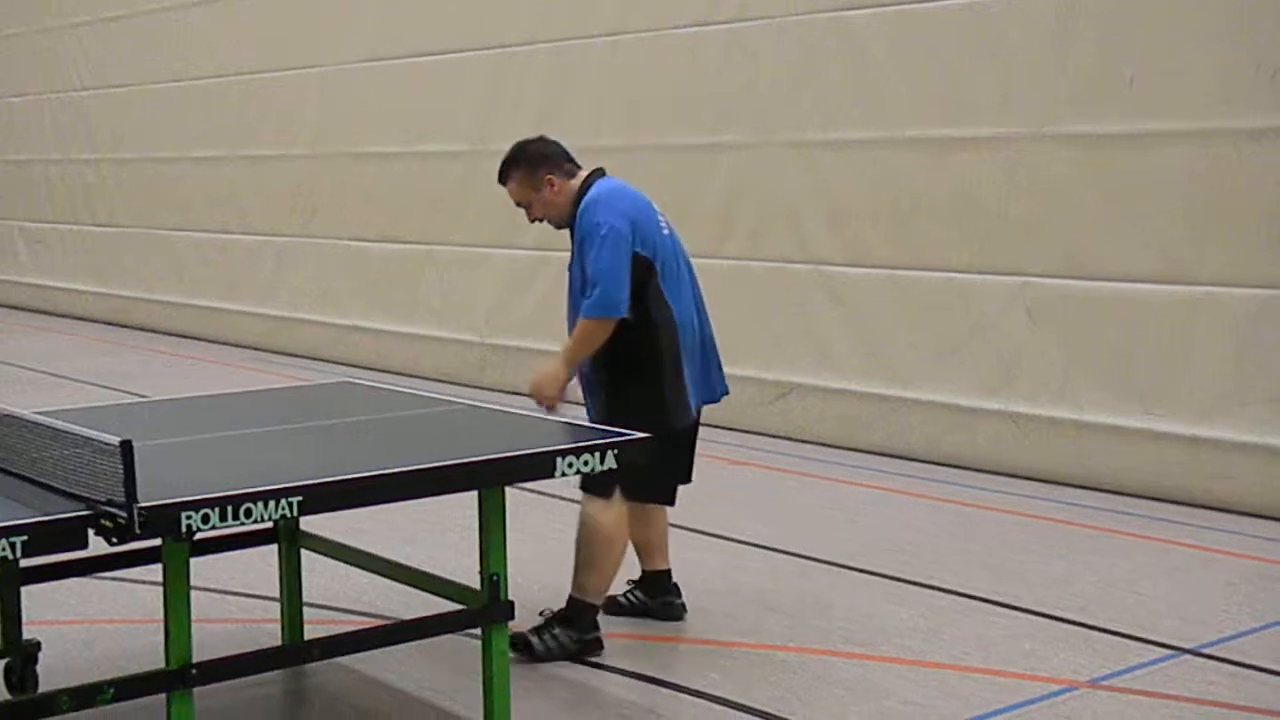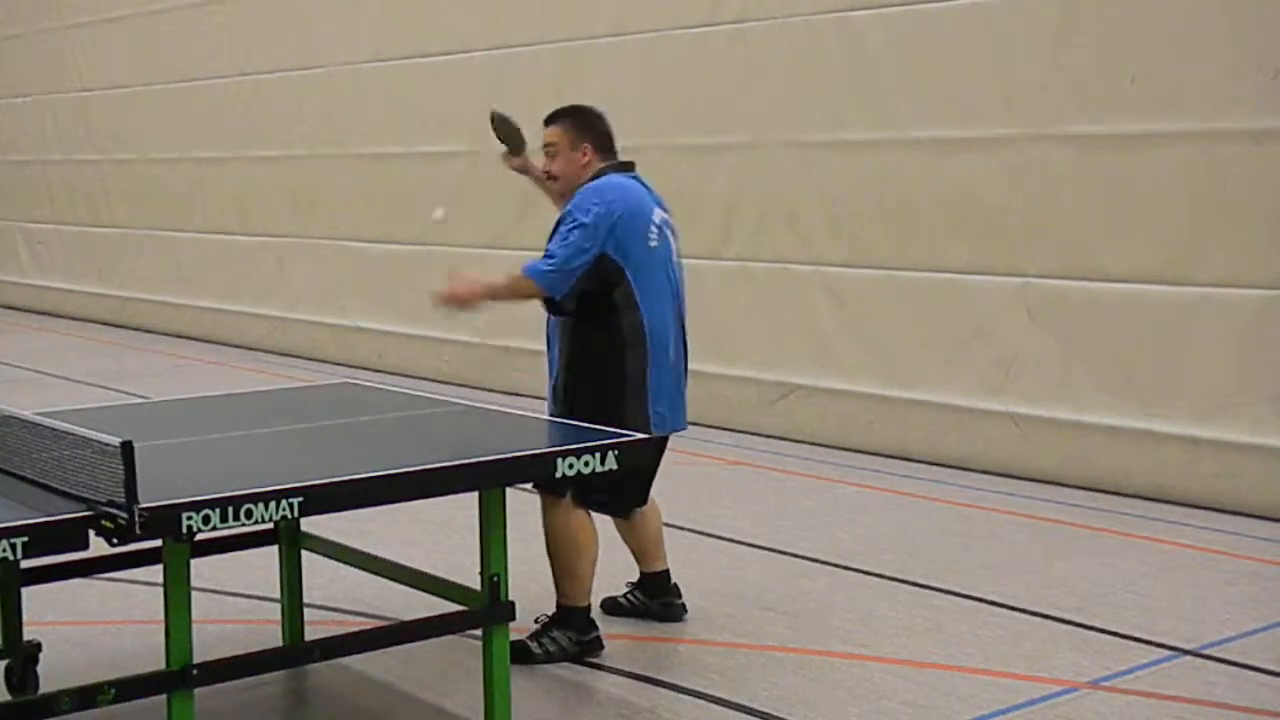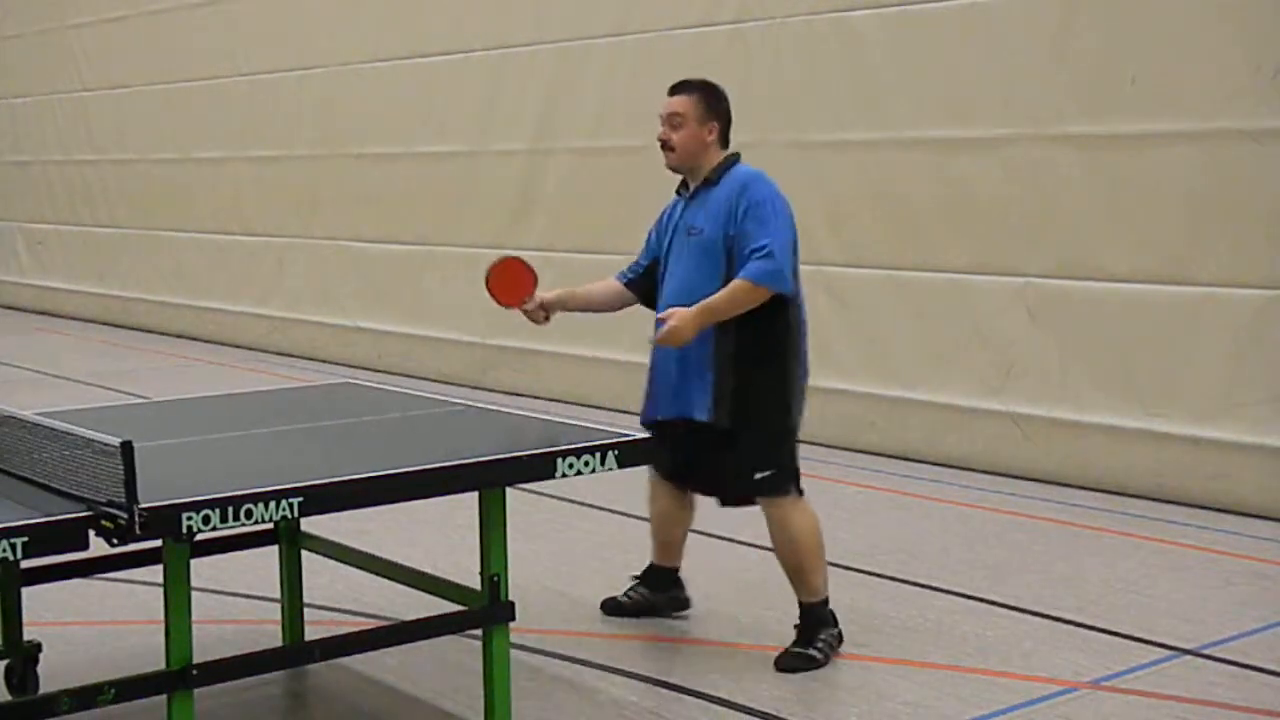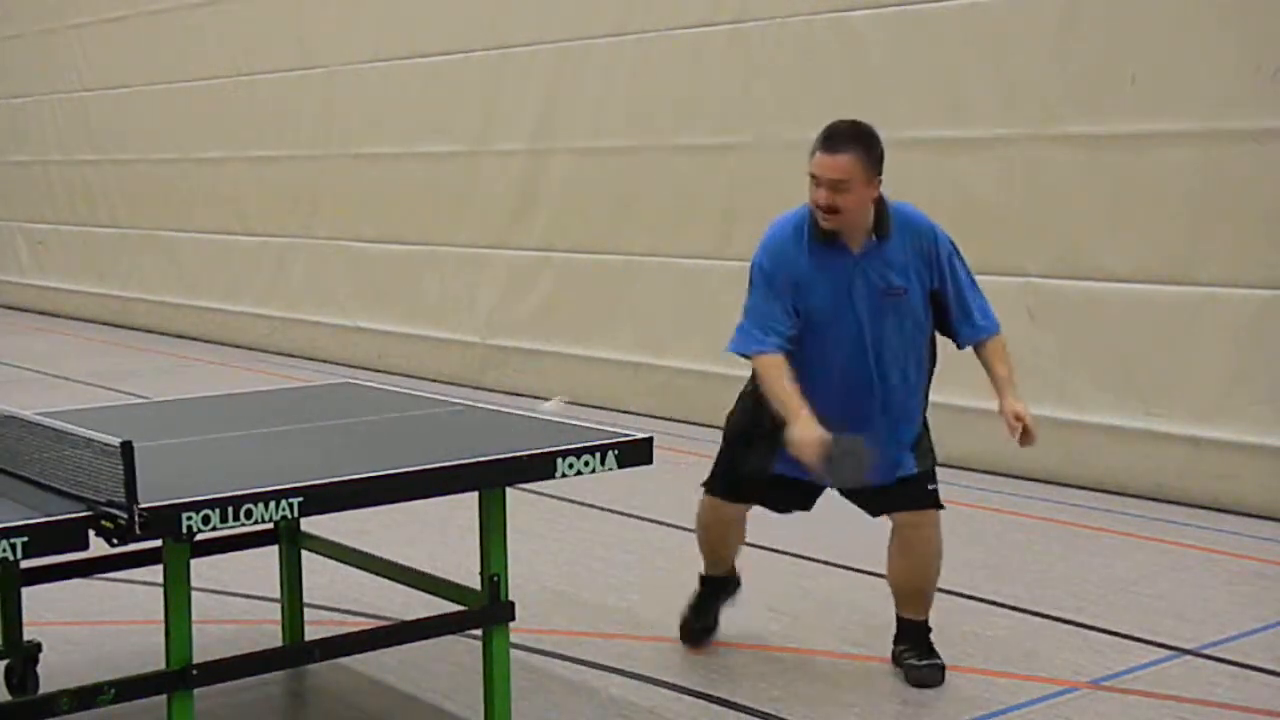
dt=1s
person 1, frame 1
left shoulder: (600, 211)
right shoulder: (607, 203)
left elbow: (605, 310)
left wrist: (562, 370)
right wrist: (565, 364)
left hip: (642, 378)
right hip: (663, 374)
left knee: (606, 489)
right knee: (640, 483)
left ankle: (579, 621)
right ankle: (658, 587)
person 1, frame 2
left shoulder: (603, 198)
right shoulder: (633, 195)
left elbow: (548, 276)
left wrist: (475, 291)
right wrist: (536, 176)
left hip: (611, 386)
right hip: (645, 382)
left knee: (563, 492)
right knee: (623, 489)
left ankle: (574, 624)
right ankle: (659, 589)
person 1, frame 3
left shoulder: (751, 191)
right shoulder: (677, 209)
left elbow: (768, 273)
right elbow: (634, 285)
left wrist: (698, 316)
right wrist: (559, 299)
left hip: (750, 379)
right hip: (688, 381)
left knee: (777, 494)
right knee: (667, 476)
left ankle: (819, 620)
right ankle: (662, 582)
person 1, frame 4
left shoulder: (921, 237)
right shoulder: (782, 243)
left elbow: (976, 319)
right elbow: (764, 345)
left wrist: (1006, 392)
right wrist: (799, 421)
left hip: (891, 415)
right hip: (793, 416)
left knee: (919, 515)
right knee: (722, 502)
left ankle: (912, 635)
right ankle: (716, 583)
